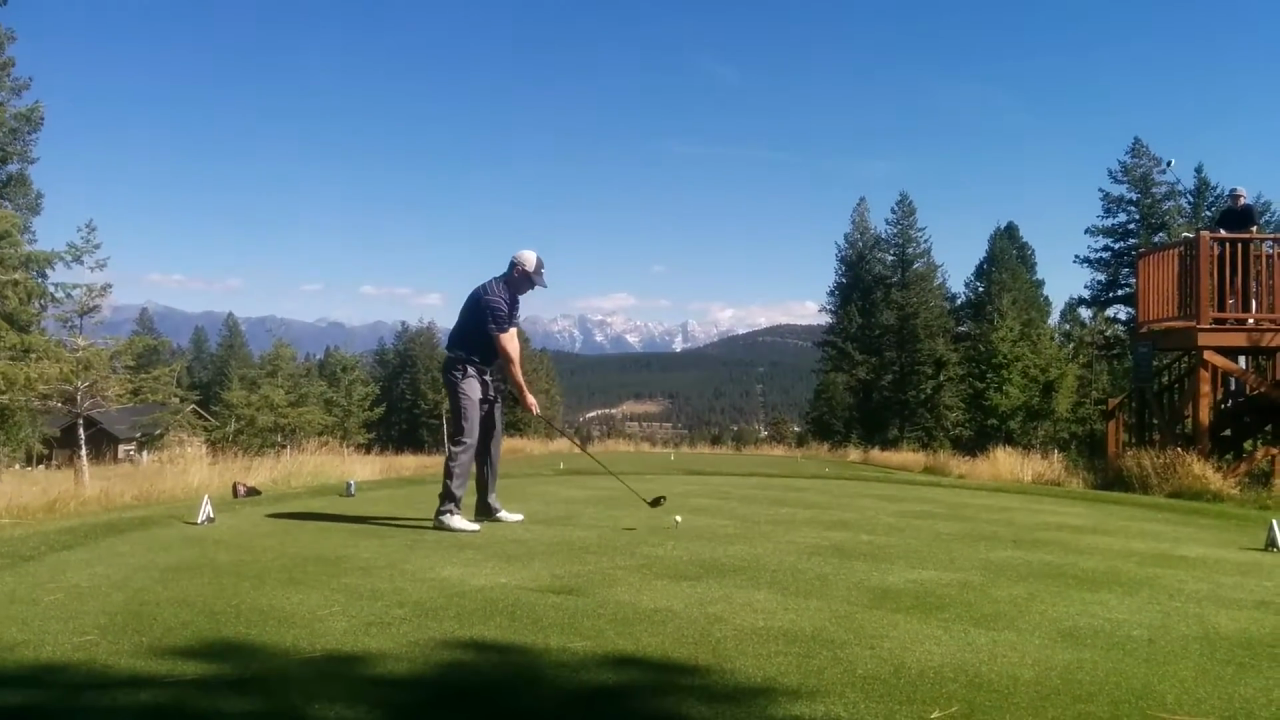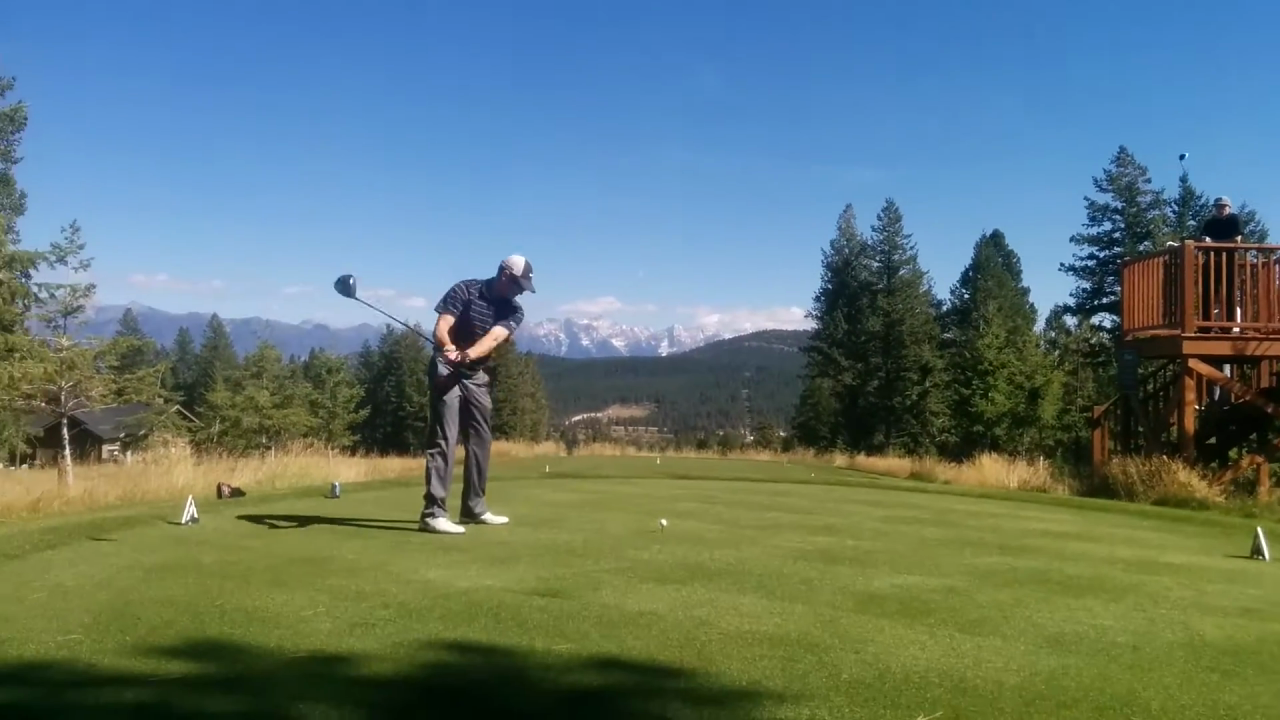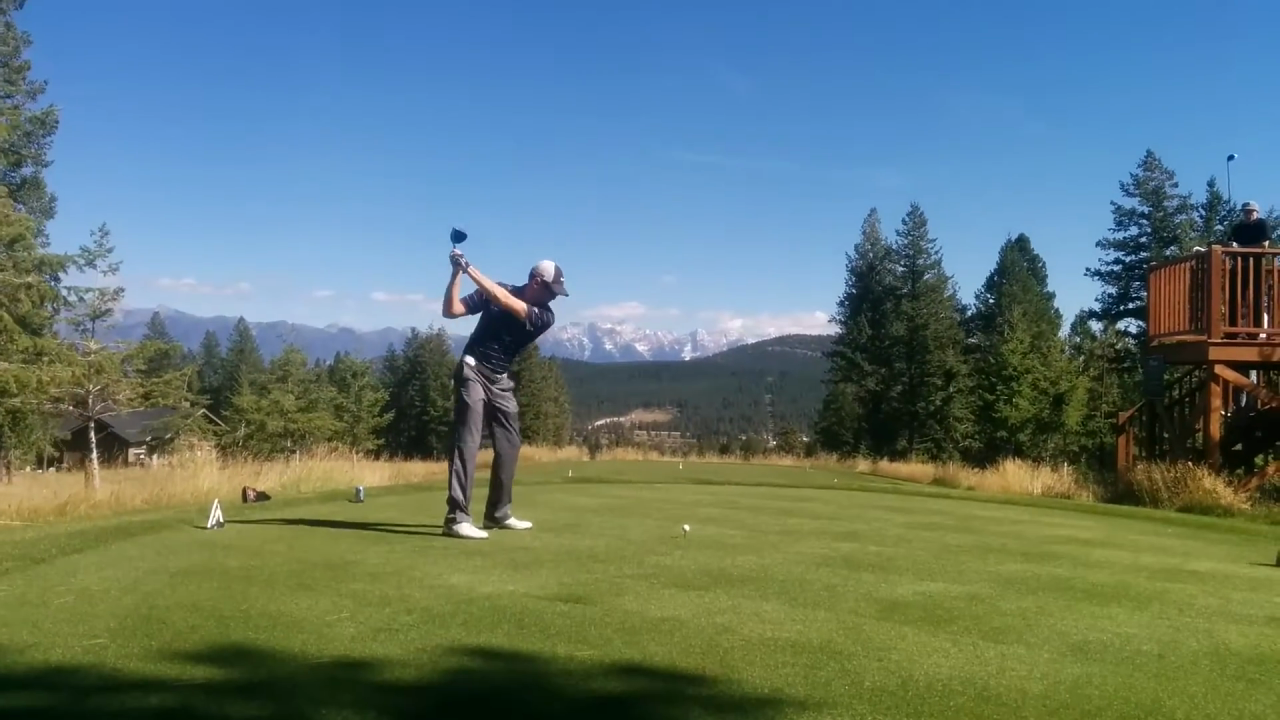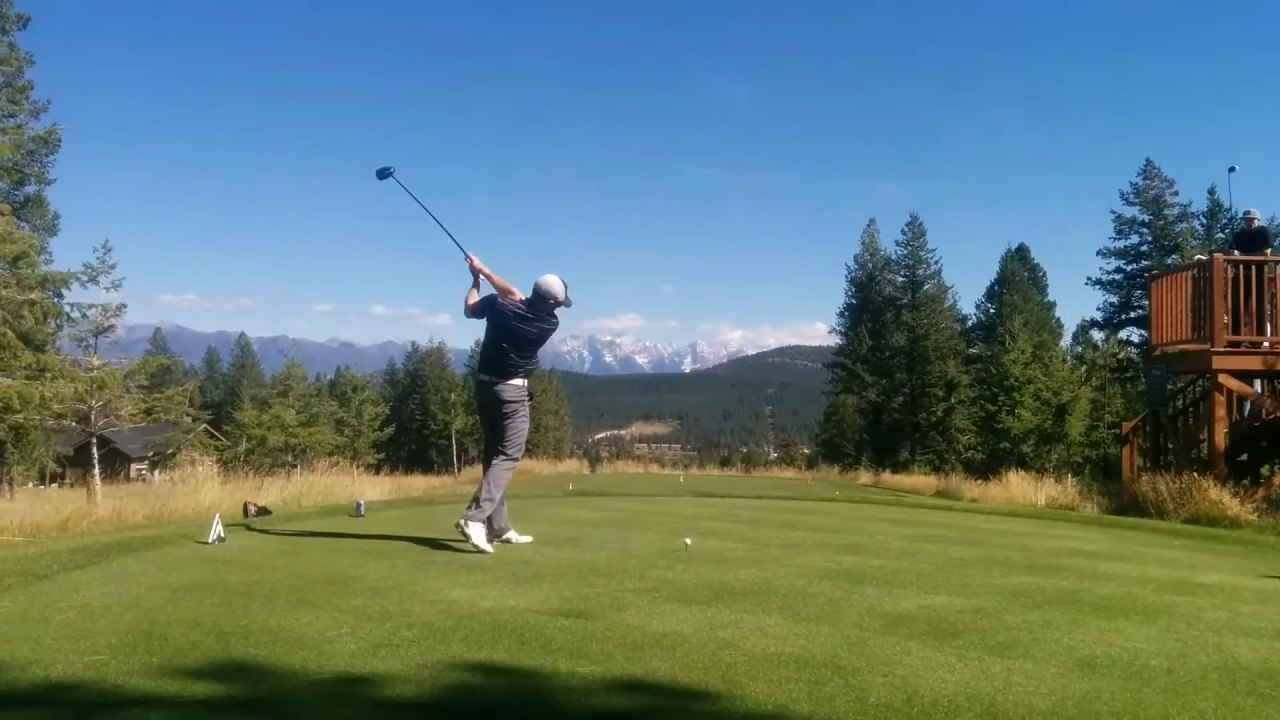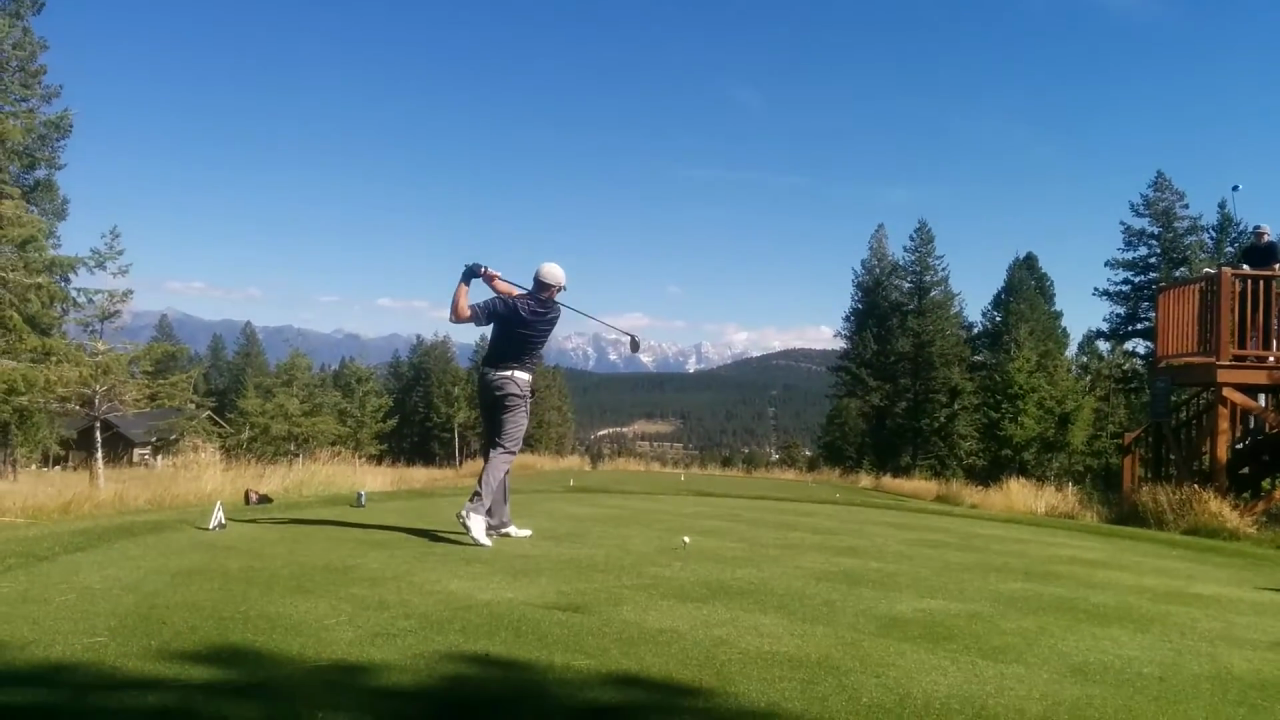
dt=0.4s
person 1, frame 1
left shoulder: (511, 298)
right shoulder: (492, 297)
left elbow: (513, 343)
right elbow: (506, 352)
left wrist: (517, 388)
right wrist: (524, 393)
left hip: (483, 370)
right hip: (462, 368)
left knee: (490, 438)
right knee: (466, 436)
left ankle: (487, 506)
right ankle: (447, 511)
person 1, frame 2
left shoulder: (513, 310)
right shoulder: (464, 290)
left elbow: (491, 340)
right elbow: (441, 328)
left wrist: (465, 355)
right wrist: (448, 348)
left hip: (474, 374)
right hip: (447, 370)
left knee: (480, 441)
right knee: (444, 440)
left ankle: (473, 508)
right ankle: (433, 513)
person 1, frame 3
left shoulder: (544, 316)
right shoulder: (497, 291)
left elbow: (506, 302)
right elbow: (450, 311)
left wrist: (471, 271)
right wrist: (457, 273)
left hip: (501, 380)
right hip: (473, 372)
left knee: (508, 447)
right knee: (467, 444)
left ankle: (498, 513)
right ankle: (457, 518)
person 1, frame 4
left shoulder: (496, 305)
right shoulder: (549, 323)
left elbow: (469, 309)
left wrist: (477, 275)
right wrist: (482, 271)
left hip: (485, 387)
right hip: (512, 393)
left knee: (495, 454)
right knee: (506, 457)
left ankle: (498, 527)
right ankle: (475, 517)
person 1, frame 5
left shoulder: (505, 306)
right shoulder: (553, 311)
left elbow: (457, 315)
left wrist: (467, 277)
right wrist: (493, 278)
left hip: (488, 381)
right hip: (516, 385)
left knee: (495, 449)
right knee: (505, 451)
left ankle: (499, 520)
right ankle: (476, 510)
